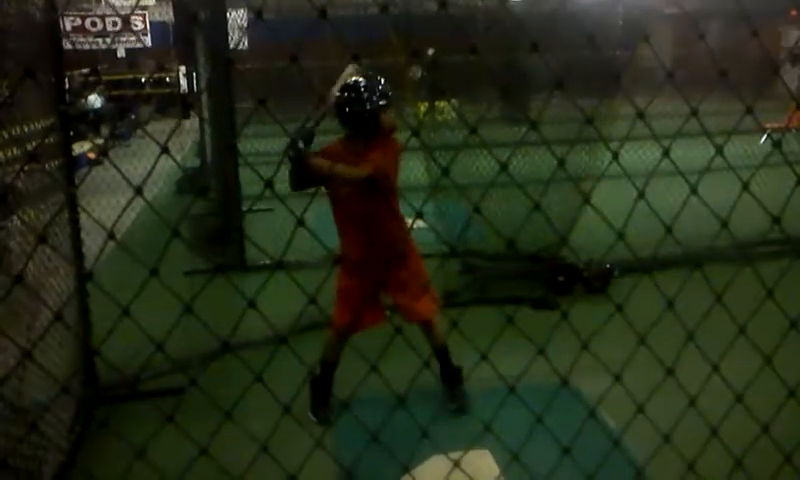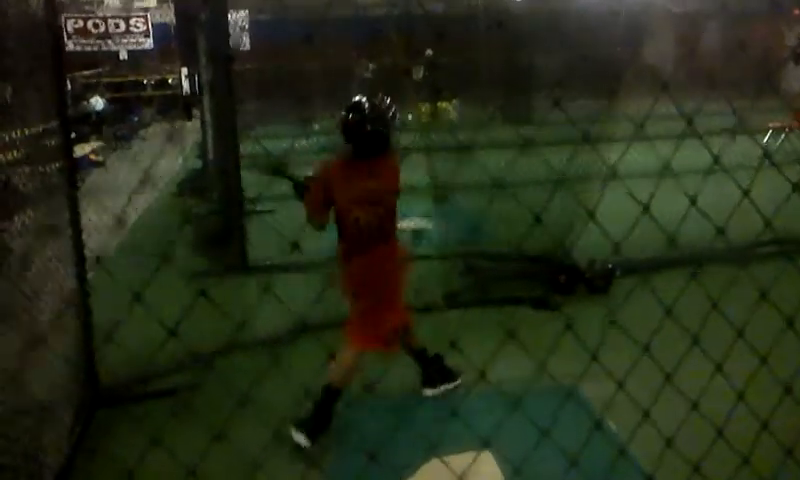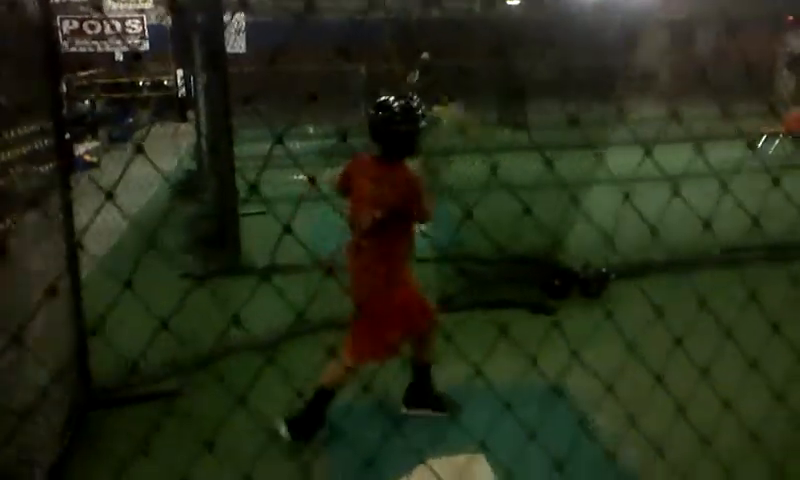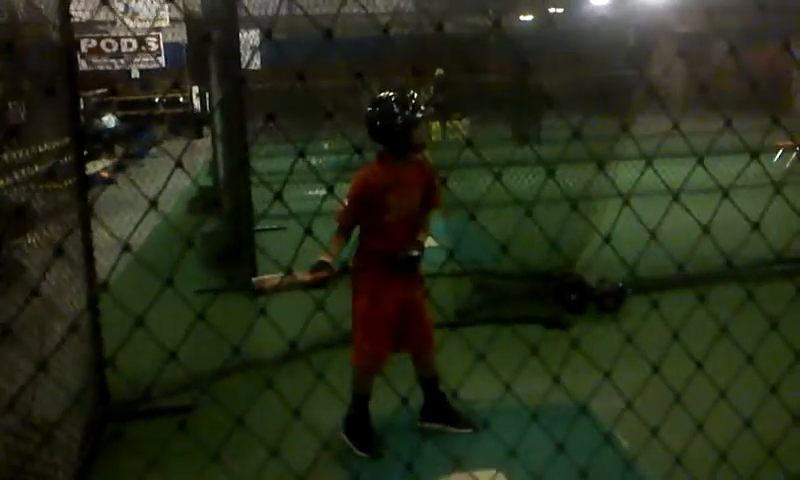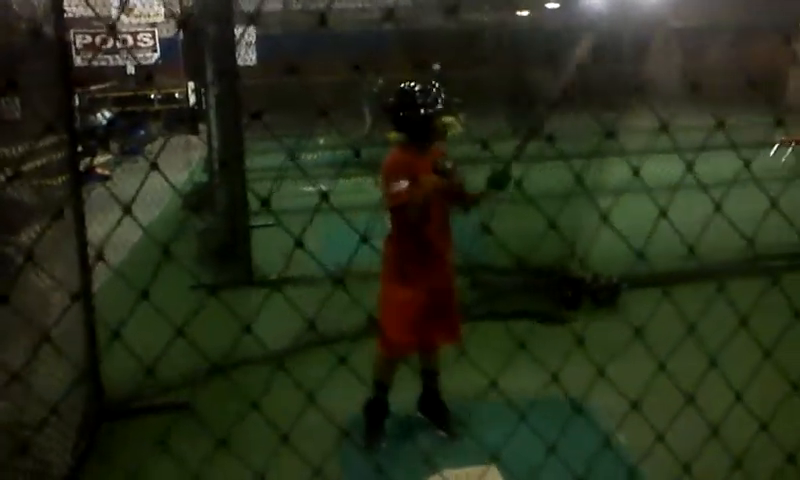
dt=0.7s
person 1, frame 1
left shoulder: (388, 146)
right shoulder: (330, 153)
left elbow: (359, 175)
left wrist: (312, 161)
right wrist: (302, 161)
left hip: (397, 251)
right hip: (357, 257)
left knee: (425, 315)
right knee: (343, 325)
left ankle: (451, 377)
right ankle: (321, 386)
person 1, frame 2
left shoulder: (328, 172)
right shoulder: (389, 165)
left elbow: (317, 222)
left wrist: (309, 191)
left hip: (352, 262)
right hip: (382, 261)
left knee: (395, 319)
right knee: (361, 338)
left ankle: (431, 372)
right ankle: (319, 417)
person 1, frame 3
left shoulder: (361, 164)
right shoulder: (407, 180)
left elbow: (339, 187)
right elbow: (422, 214)
left hip: (386, 269)
right hip: (383, 274)
left knee: (423, 321)
right knee: (361, 349)
left ankle: (420, 391)
right ankle: (307, 416)
person 1, frame 4
left shoulder: (422, 169)
right shoulder: (369, 179)
right elbow: (345, 226)
left wrist: (418, 245)
right wrist: (328, 259)
left hip: (408, 271)
right hip: (374, 275)
left knee: (422, 340)
right knee: (370, 352)
left ankle: (435, 406)
right ankle: (357, 420)
person 1, frame 5
left shoulder: (437, 156)
right shoulder: (398, 161)
left elbow: (457, 201)
right elbow: (409, 207)
left wrist: (483, 190)
right wrist: (438, 179)
left hip: (438, 261)
right hip: (405, 266)
left knee: (431, 334)
right knee: (396, 340)
left ankle: (430, 398)
right ankle: (377, 407)
